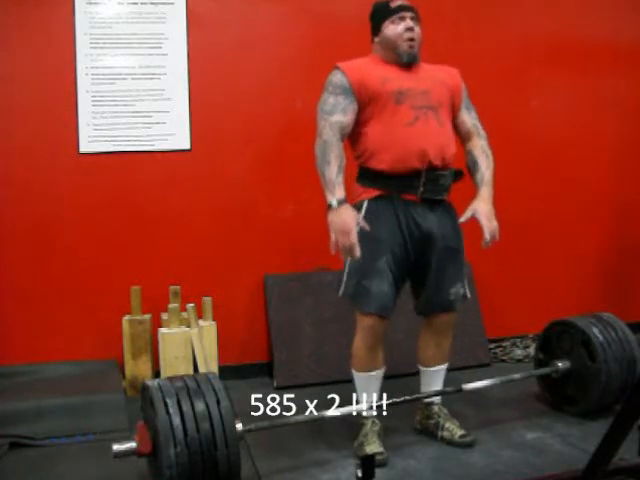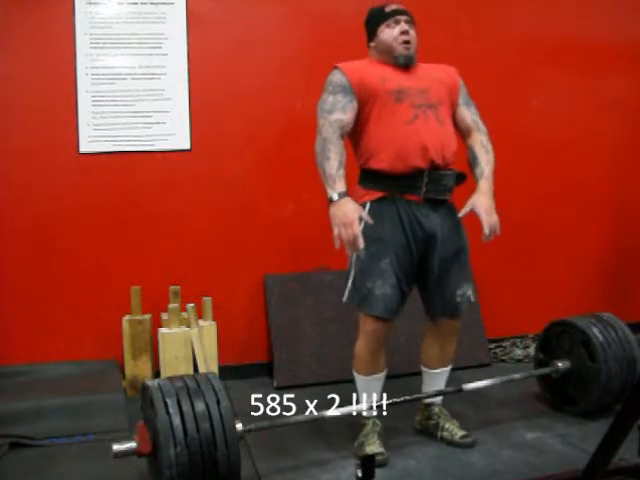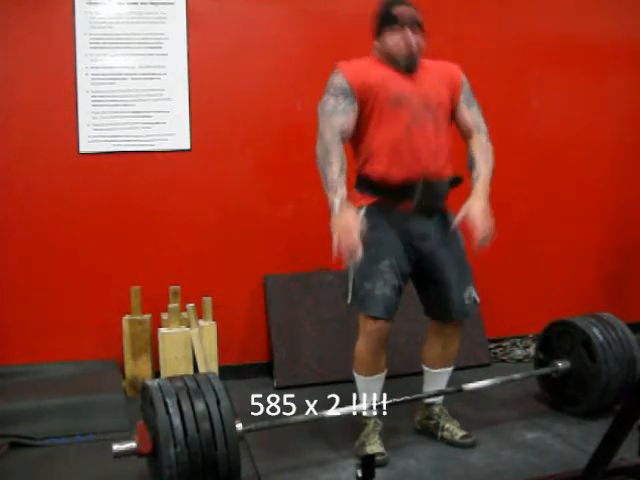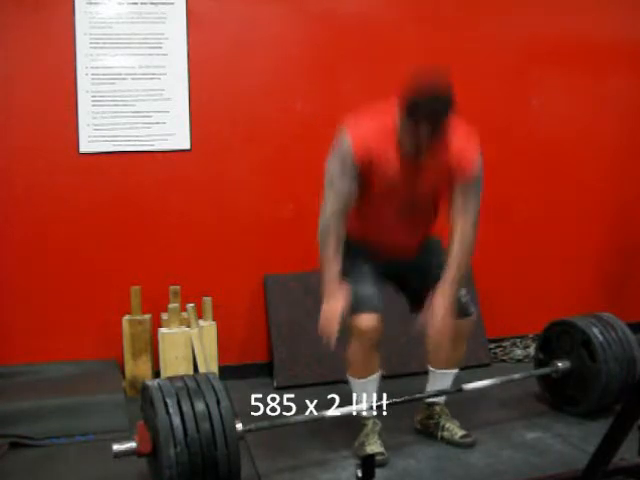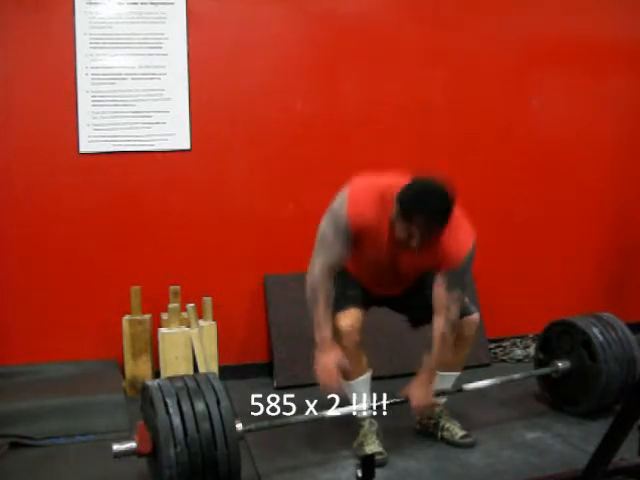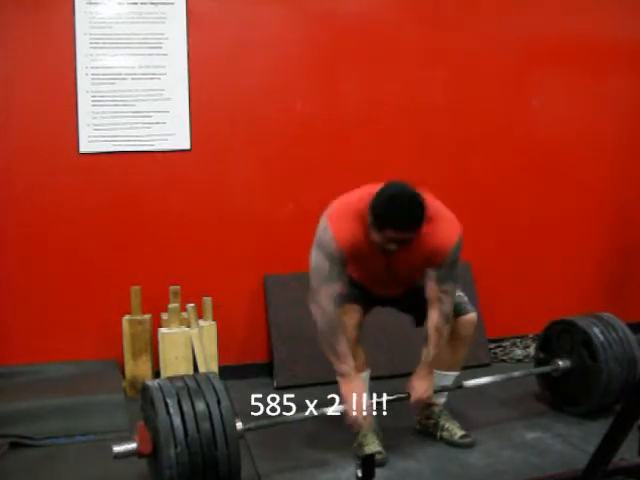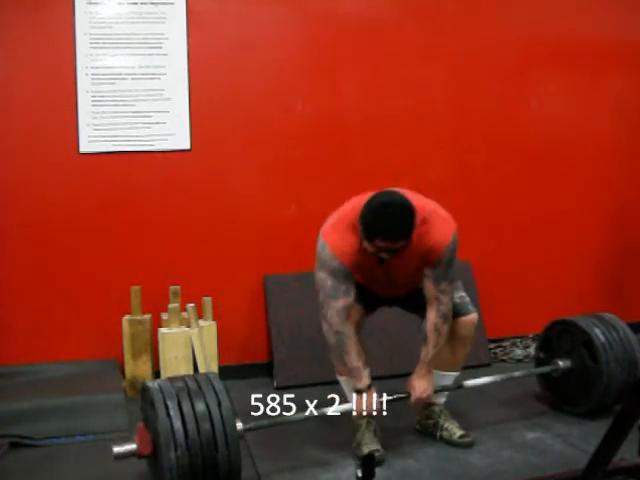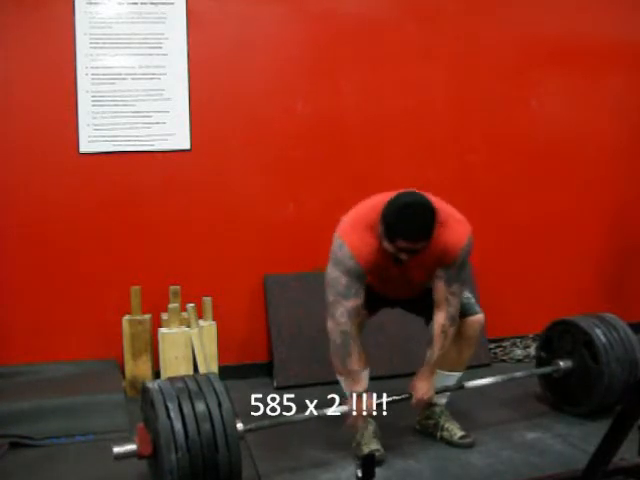
dt=0.2s
person 1, frame 1
left shoulder: (448, 77)
right shoulder: (351, 75)
left elbow: (475, 137)
right elbow: (330, 137)
left wrist: (484, 196)
right wrist: (337, 203)
left hip: (438, 206)
right hip: (382, 206)
left knee: (442, 314)
right knee: (372, 318)
left ankle: (431, 409)
right ankle: (369, 423)
person 1, frame 2
left shoulder: (445, 76)
right shoulder: (350, 75)
left elbow: (475, 132)
right elbow: (329, 134)
left wrist: (485, 190)
right wrist: (339, 197)
left hip: (442, 207)
right hip: (386, 206)
left knee: (448, 318)
right knee: (375, 321)
left ankle: (432, 410)
right ankle: (369, 423)
person 1, frame 3
left shoulder: (449, 75)
right shoulder: (352, 76)
left elbow: (478, 133)
right elbow: (330, 140)
left wrist: (480, 196)
right wrist: (339, 207)
left hip: (436, 214)
right hip: (380, 213)
left knee: (451, 317)
right knee: (376, 322)
left ankle: (432, 410)
right ankle: (369, 422)
person 1, frame 4
left shoulder: (464, 150)
right shoulder: (360, 139)
left elbow: (464, 225)
right elbow: (333, 214)
left wrist: (445, 295)
right wrist: (333, 290)
left hip: (418, 249)
right hip: (361, 247)
left knee: (461, 317)
right knee: (366, 322)
left ankle: (433, 410)
right ankle: (368, 423)
person 1, frame 5
left shoulder: (458, 238)
right shoulder: (358, 201)
left elbow: (445, 312)
right elbow: (320, 270)
left wrist: (426, 379)
right wrist: (324, 346)
left hip: (411, 282)
right hip: (355, 275)
left knee: (468, 321)
right knee: (348, 324)
left ankle: (434, 411)
right ankle: (366, 423)
person 1, frame 6
left shoulder: (445, 232)
right shoulder: (338, 225)
left elbow: (440, 305)
right elbow: (324, 305)
left wrist: (426, 372)
right wrist: (347, 377)
left hip: (413, 280)
right hip: (357, 278)
left knee: (465, 320)
right knee: (345, 323)
left ankle: (432, 410)
right ankle: (366, 423)
person 1, frame 7
left shoulder: (439, 231)
right shoulder: (336, 238)
left elbow: (439, 306)
right elbow: (335, 321)
left wrist: (424, 371)
right wrist: (362, 388)
left hip: (418, 280)
right hip: (362, 281)
left knee: (465, 321)
right knee: (344, 321)
left ankle: (433, 410)
right ankle: (366, 424)
person 1, frame 8
left shoulder: (455, 234)
right shoulder: (353, 238)
left elbow: (446, 308)
right elbow: (340, 321)
left wrist: (428, 373)
right wrist: (357, 391)
left hip: (423, 282)
right hip: (368, 281)
left knee: (472, 321)
right knee: (346, 322)
left ankle: (433, 412)
right ankle: (366, 422)
